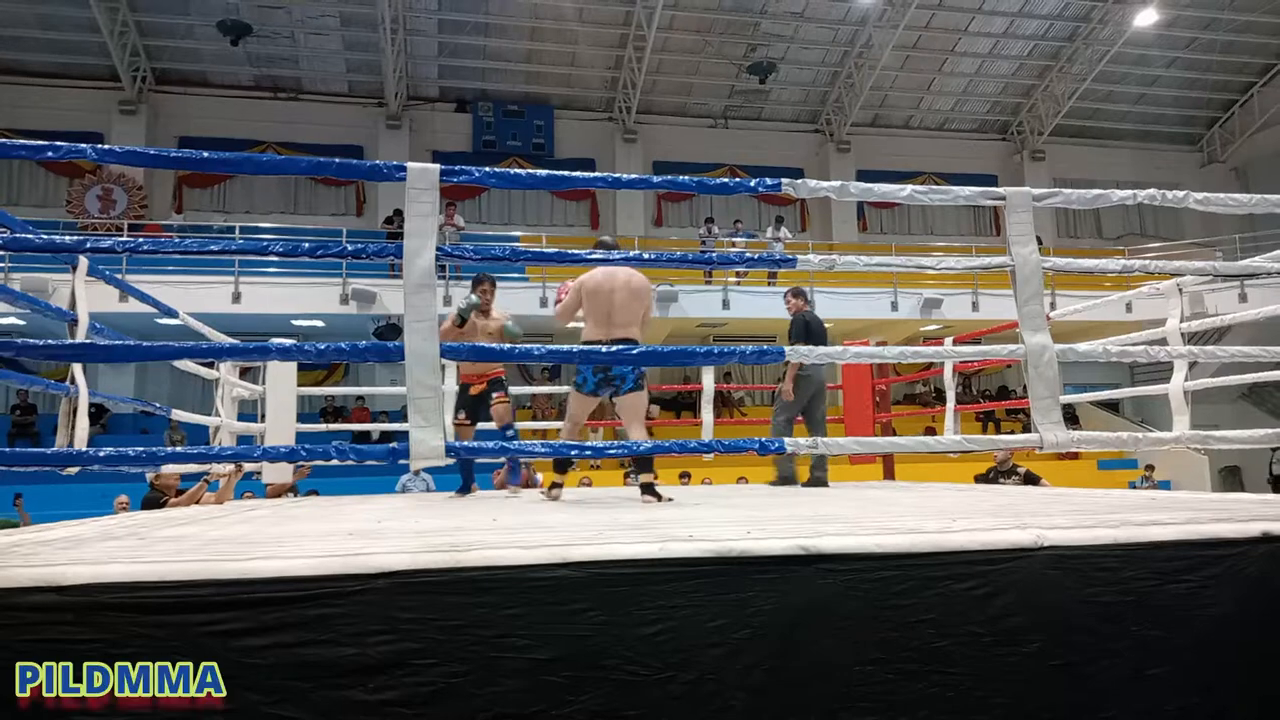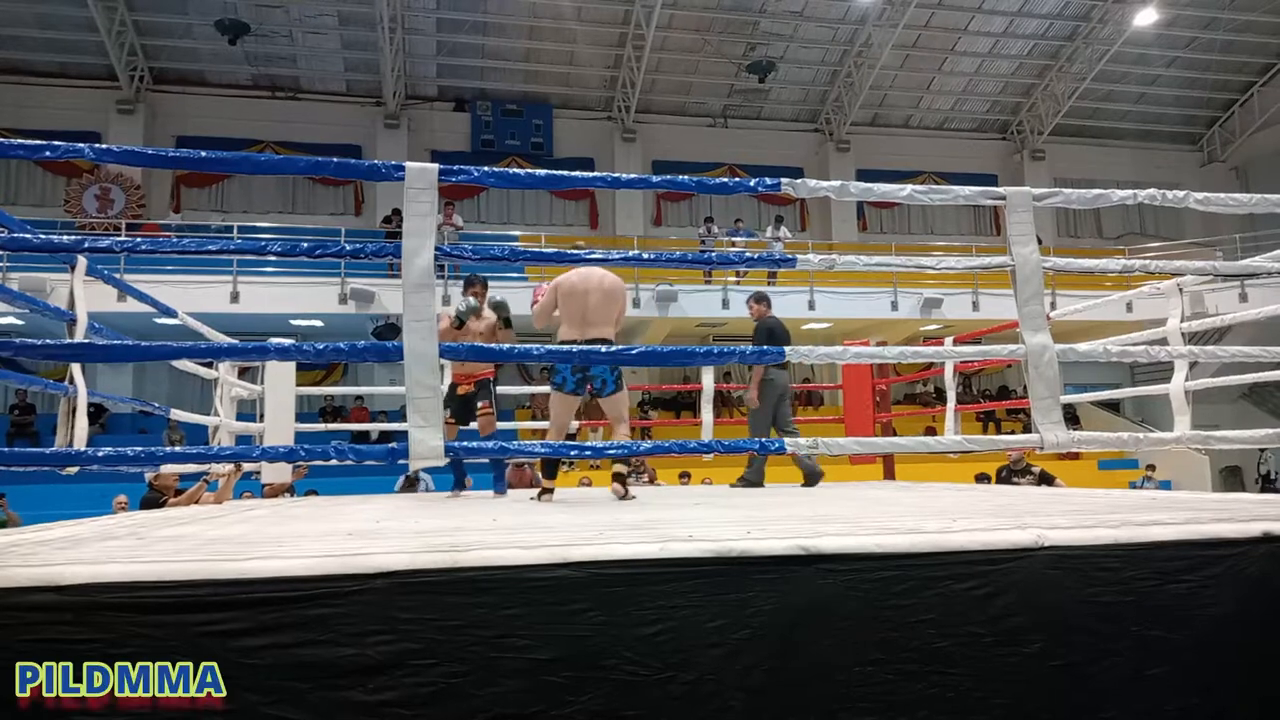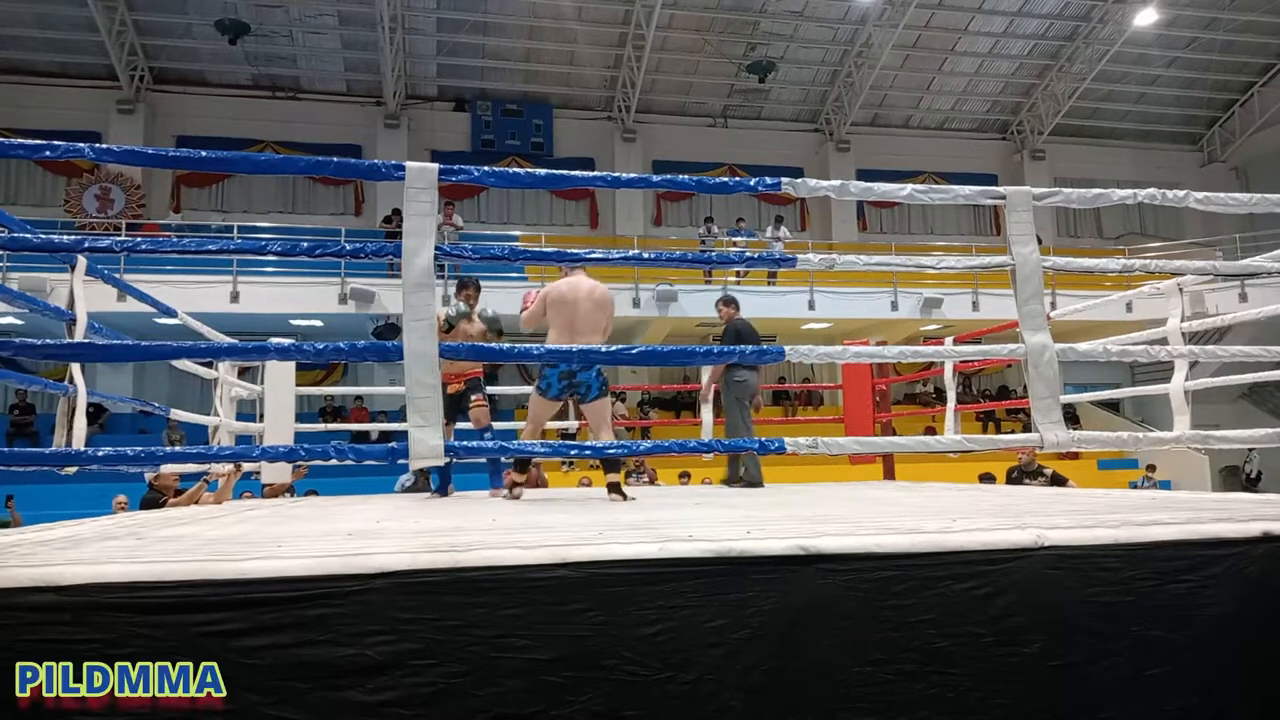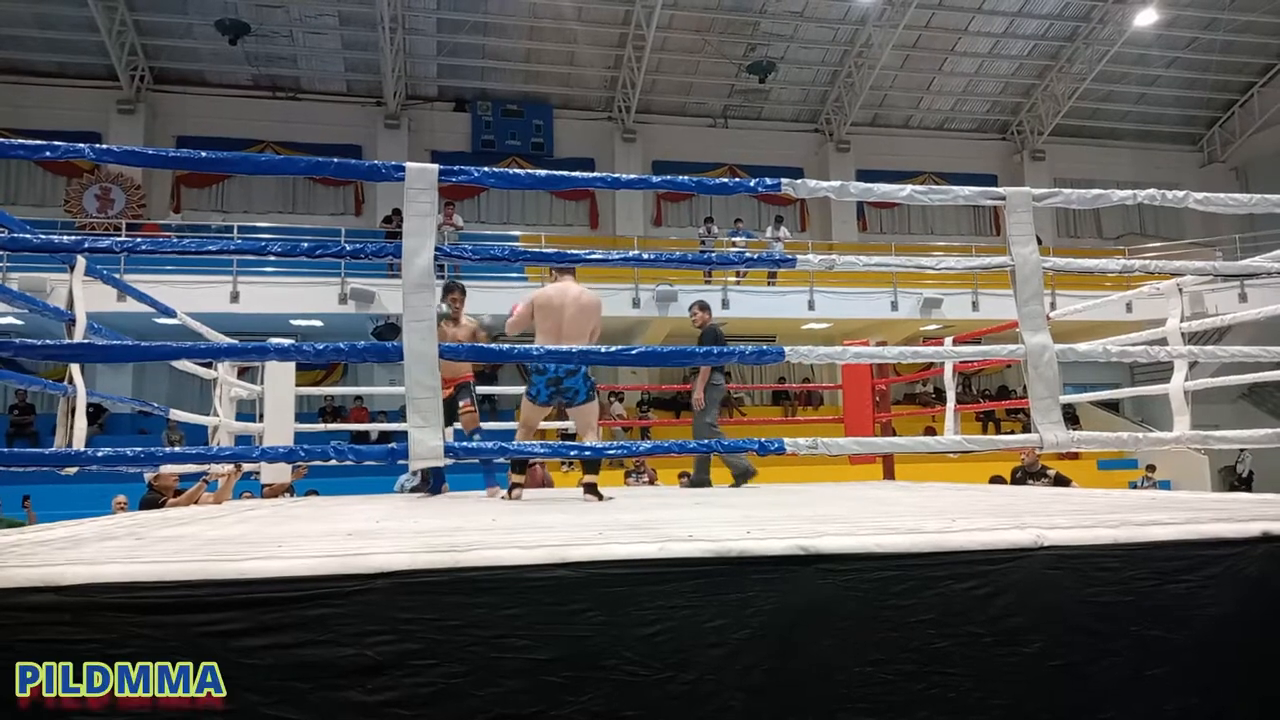
dt=0.4s
person 1, frame 1
left shoulder: (585, 280)
right shoulder: (641, 282)
left elbow: (561, 318)
left wrist: (564, 299)
left knee: (573, 425)
right knee: (636, 427)
left ankle: (556, 484)
right ankle: (647, 487)
person 1, frame 2
left shoulder: (561, 282)
right shoulder: (616, 283)
left elbow: (539, 321)
left wrist: (539, 299)
left knee: (557, 428)
right knee: (620, 421)
left ankle: (547, 488)
right ankle: (619, 482)
person 1, frame 3
left shoulder: (551, 290)
right shoulder: (604, 293)
left elbow: (526, 325)
left wrist: (528, 306)
left hip: (555, 364)
right hip: (588, 367)
left knee: (532, 427)
right knee: (603, 429)
left ankle: (517, 485)
right ankle: (615, 488)
person 1, frame 4
left shoulder: (539, 296)
right shoulder: (593, 300)
left elbow: (511, 330)
left wrist: (517, 314)
left hip: (543, 369)
right hip: (575, 370)
left knee: (526, 428)
right knee: (589, 432)
left ankle: (515, 485)
right ankle: (590, 487)
person 2, frame 1
left shoulder: (502, 319)
right shoulder: (457, 315)
right elbow: (442, 339)
left wrist: (515, 341)
right wrist: (461, 317)
left hip: (494, 379)
right hip: (467, 383)
left knee: (504, 419)
right knee: (462, 435)
left ankle: (514, 476)
right ankle: (467, 484)
person 2, frame 2
left shoulder: (493, 317)
right shoulder: (449, 316)
left elbow: (508, 345)
right elbow: (440, 340)
left wrist: (506, 318)
right wrist: (459, 320)
left hip: (483, 380)
right hip: (458, 382)
left knee: (487, 427)
right knee: (446, 433)
left ankle: (500, 483)
right ankle: (461, 479)
person 2, frame 3
left shoulder: (484, 321)
right shoulder: (442, 317)
left wrist: (495, 329)
right wrist: (448, 323)
left hip: (473, 380)
right hip: (447, 382)
left knee: (482, 422)
right knee: (441, 433)
left ankle: (496, 481)
right ankle: (444, 485)
person 2, frame 4
left shoulder: (472, 325)
left wrist: (488, 339)
right wrist: (434, 323)
left hip: (462, 383)
left knee: (471, 424)
left ankle: (490, 479)
right ankle: (438, 483)
person 3, frame 1
left shoulder: (800, 319)
right shoulder: (818, 322)
left wrist: (787, 381)
left hip: (804, 373)
right hip: (819, 373)
left knee: (782, 421)
right knee: (817, 426)
left ankle: (786, 472)
right ankle: (819, 476)
person 3, frame 2
left shoulder: (763, 326)
right shoulder: (782, 327)
left wrist: (752, 388)
right wrist: (784, 390)
left hip: (768, 378)
right hip: (782, 377)
left knee: (759, 430)
right knee: (786, 428)
left ankle: (753, 477)
right ankle: (810, 468)
person 3, frame 3
left shoulder: (732, 328)
right shoulder: (751, 329)
left wrist: (708, 386)
right wrist: (757, 394)
left hip: (736, 379)
right hip: (750, 379)
left knee: (740, 430)
right knee: (734, 429)
left ankle: (752, 477)
right ankle: (733, 475)
person 3, frame 4
left shoulder: (709, 332)
right shoulder: (713, 333)
left wrist: (698, 389)
left hip: (709, 384)
right hip: (711, 385)
left knee: (708, 429)
right knee: (702, 430)
left ankle: (741, 467)
right ankle: (701, 477)
